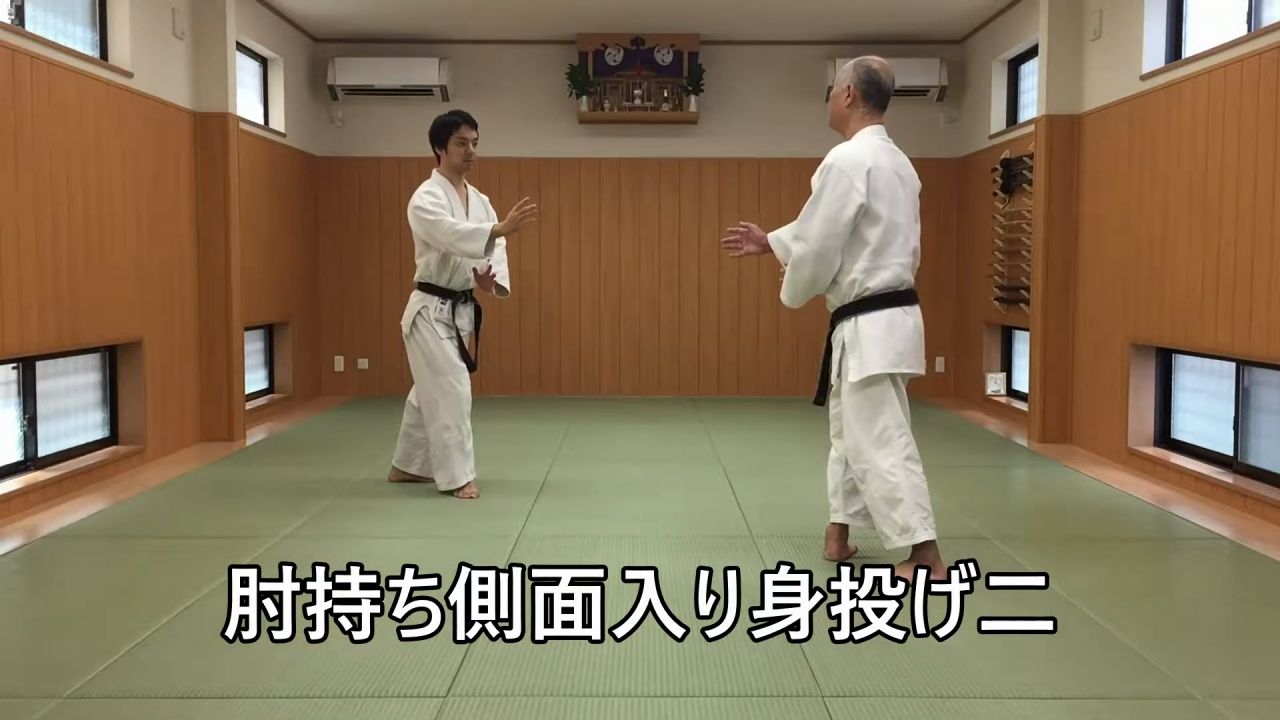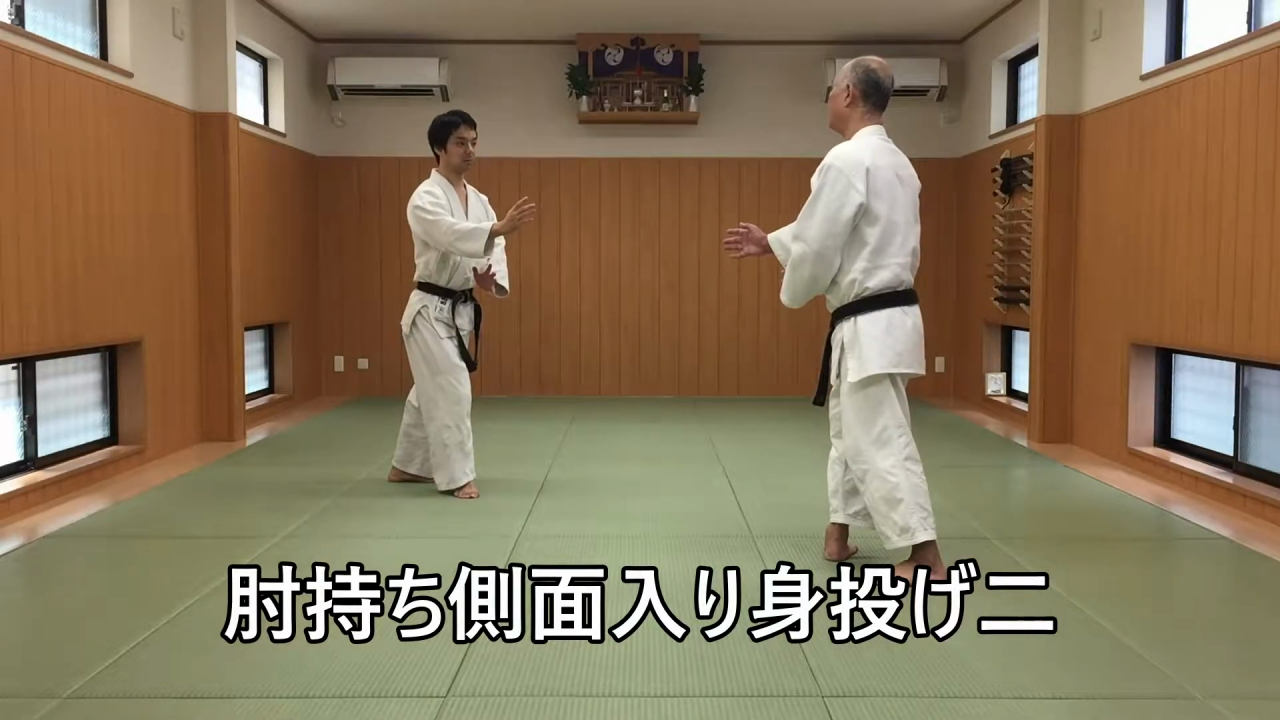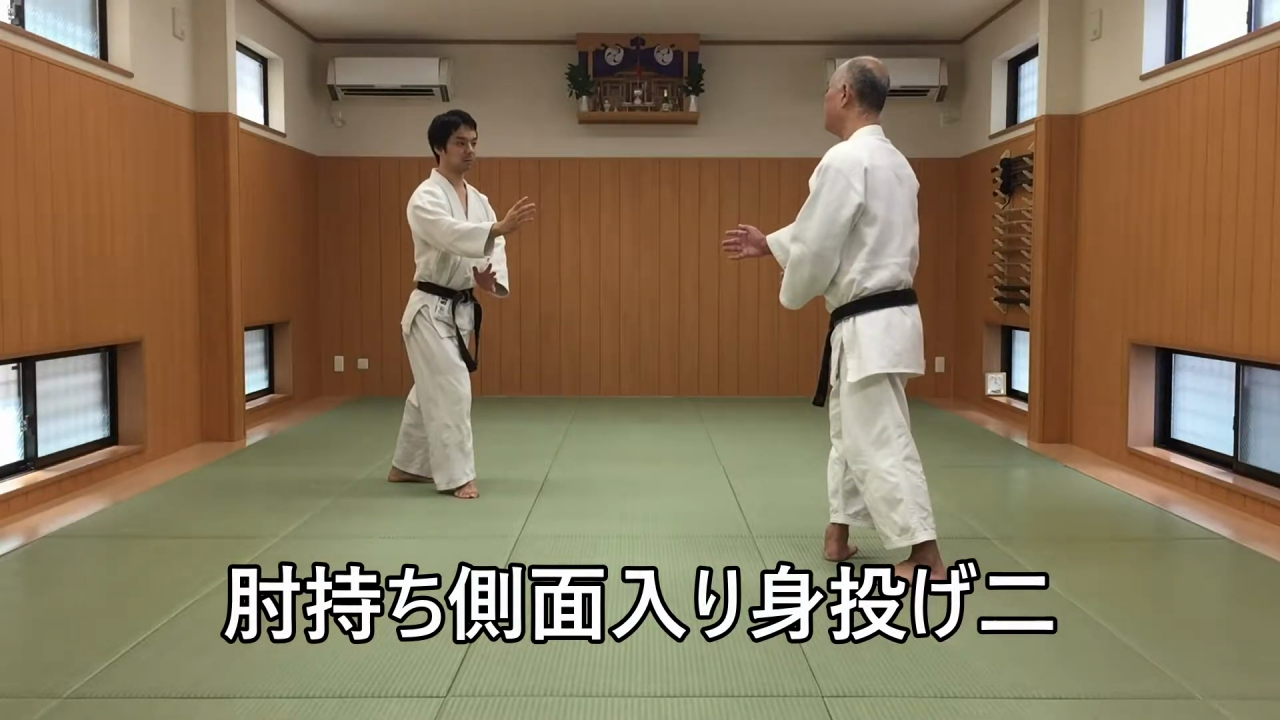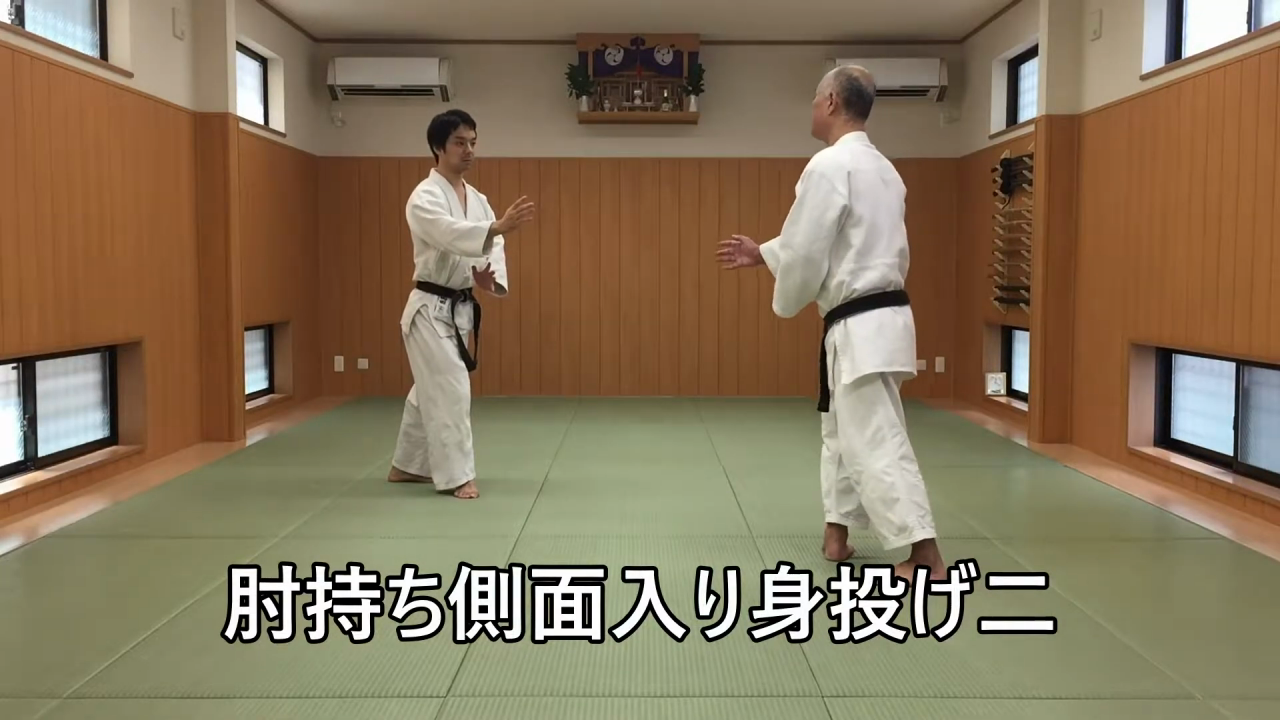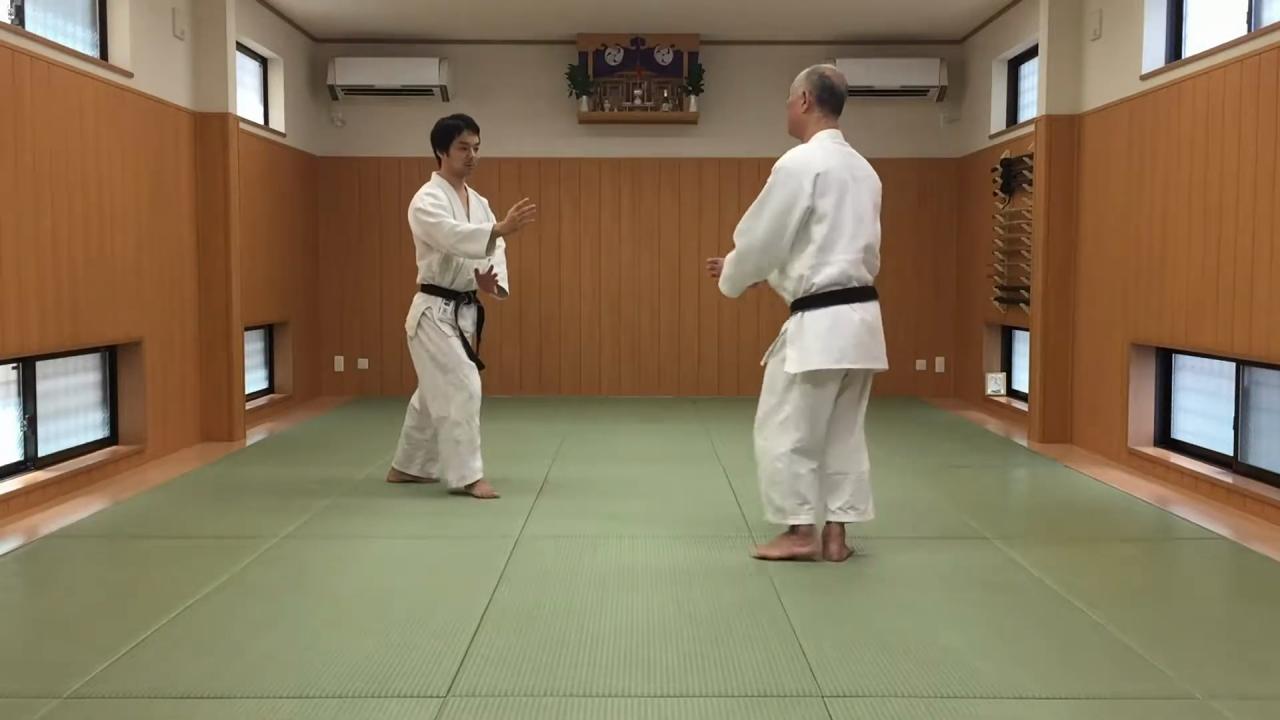
dt=0.4s
person 1, frame 1
left shoulder: (848, 160)
right shoulder: (895, 161)
left elbow: (819, 244)
left wrist: (793, 292)
right wrist: (770, 242)
left hip: (869, 324)
right hip: (885, 316)
left knee: (880, 444)
right knee: (849, 433)
left ankle: (926, 557)
right ankle: (839, 535)
person 1, frame 2
left shoulder: (847, 160)
right shoulder: (895, 161)
left elbow: (818, 245)
left wrist: (792, 293)
right wrist: (771, 243)
left hip: (869, 324)
right hip: (886, 316)
left knee: (880, 444)
right knee: (850, 433)
left ankle: (926, 557)
right ankle: (839, 534)
person 1, frame 3
left shoulder: (845, 160)
right shoulder: (893, 161)
left elbow: (818, 245)
left wrist: (792, 294)
right wrist: (770, 244)
left hip: (868, 324)
right hip: (887, 316)
left knee: (880, 444)
right knee: (850, 433)
left ankle: (925, 556)
right ankle: (838, 534)
person 1, frame 4
left shoulder: (829, 165)
right shoulder: (882, 168)
left elbow: (806, 251)
left wrist: (785, 302)
right wrist: (762, 253)
left hip: (861, 325)
right hip: (883, 316)
left knee: (877, 445)
right knee: (842, 434)
left ankle: (926, 554)
right ankle: (837, 533)
person 1, frame 5
left shoulder: (799, 164)
right shoulder: (861, 169)
left elbow: (759, 238)
left wrist: (732, 275)
right wrist: (773, 275)
left hip: (821, 321)
right hip: (861, 314)
left knee: (784, 431)
right knee: (843, 434)
left ankle: (801, 532)
right ankle: (836, 531)
person 2, frame 1
left shoulder: (479, 200)
right shoulder: (427, 198)
left elbow: (492, 245)
right elbow: (452, 235)
left wrist: (493, 279)
right wrist: (501, 228)
left hip: (460, 309)
right hip: (431, 310)
left knee: (429, 391)
right knee: (452, 391)
left ankle: (407, 465)
right ankle: (457, 475)
person 2, frame 2
left shoulder: (478, 200)
right shoulder: (426, 198)
left elbow: (492, 246)
right elbow: (451, 234)
left wrist: (493, 277)
right wrist: (500, 228)
left hip: (460, 309)
right hip: (431, 309)
left knee: (430, 390)
right knee: (452, 391)
left ankle: (407, 465)
right ankle: (457, 475)
person 2, frame 3
left shoulder: (477, 200)
right shoulder: (426, 198)
left elbow: (492, 245)
right elbow: (451, 234)
left wrist: (492, 278)
right wrist: (500, 227)
left hip: (460, 309)
right hip: (431, 309)
left knee: (430, 390)
right knee: (451, 391)
left ankle: (407, 465)
right ankle: (457, 475)
person 2, frame 4
left shoulder: (476, 199)
right shoulder: (425, 197)
left elbow: (491, 245)
right elbow: (450, 233)
left wrist: (492, 277)
right wrist: (499, 226)
left hip: (459, 308)
right hip: (430, 309)
left knee: (430, 390)
right knee: (450, 391)
left ankle: (407, 465)
right ankle: (456, 475)
person 2, frame 5
left shoulder: (478, 202)
right shoulder: (427, 200)
left elbow: (494, 247)
right elbow: (454, 235)
left wrist: (494, 280)
right wrist: (501, 228)
left hip: (463, 310)
right hip: (434, 311)
left knee: (433, 394)
right knee: (462, 388)
left ankle: (408, 465)
right ankle: (468, 475)
